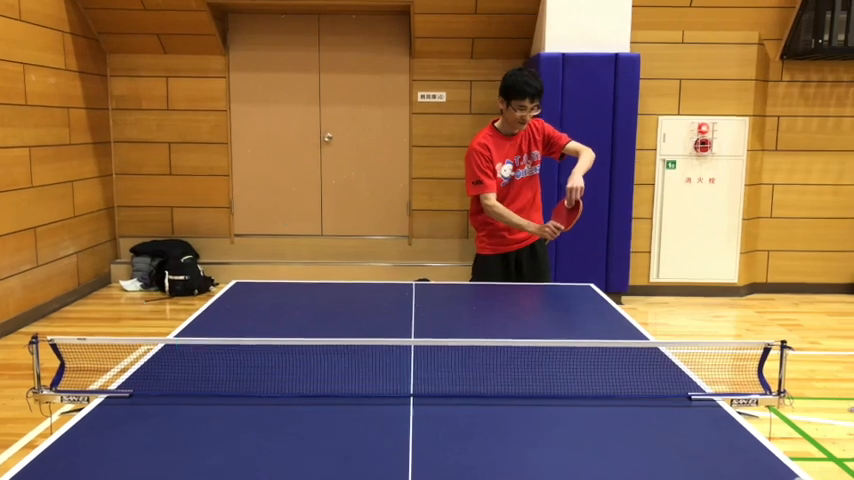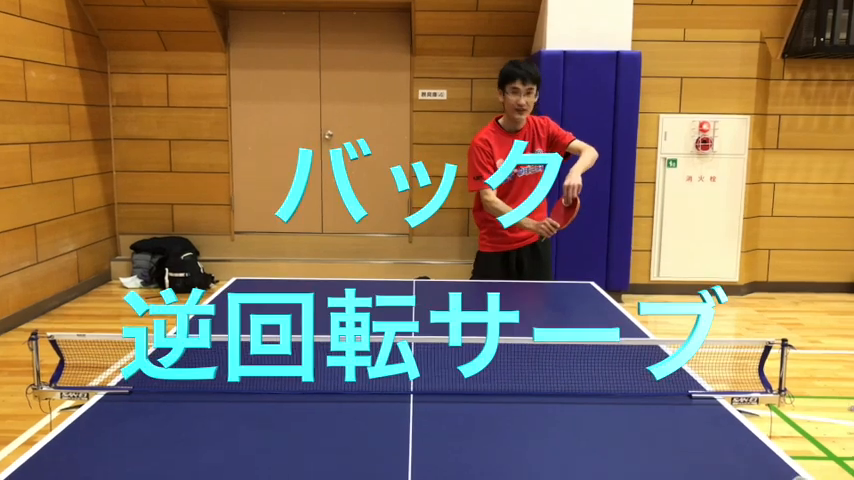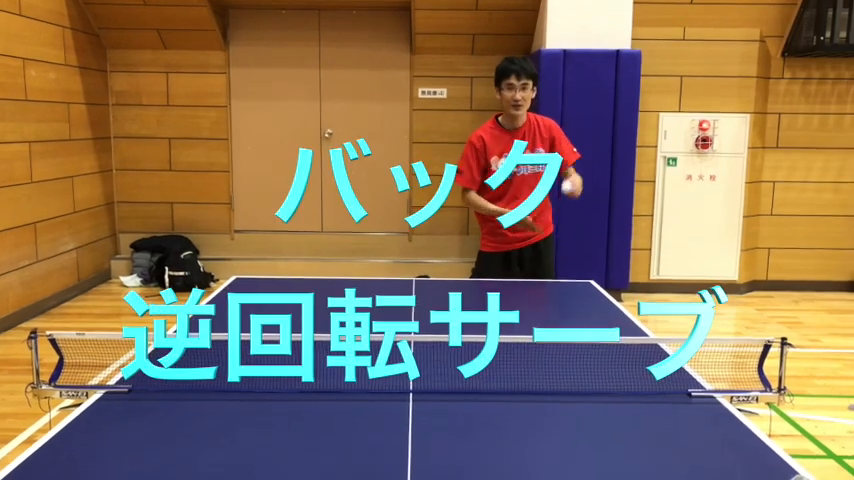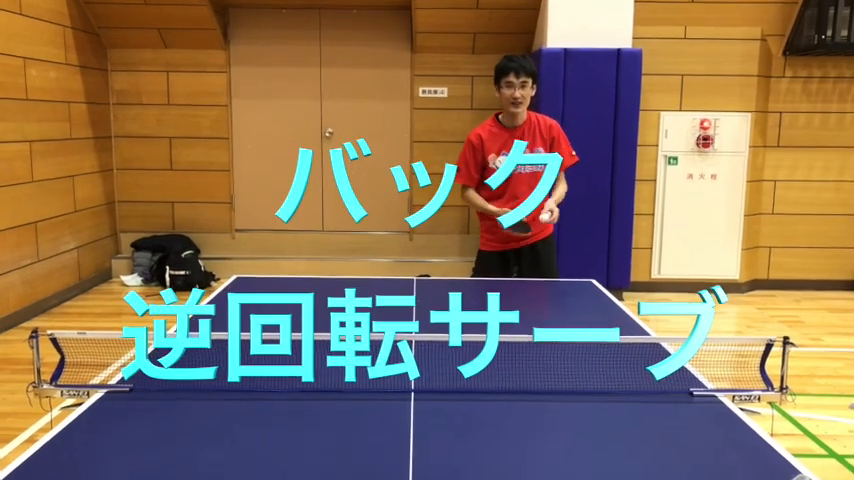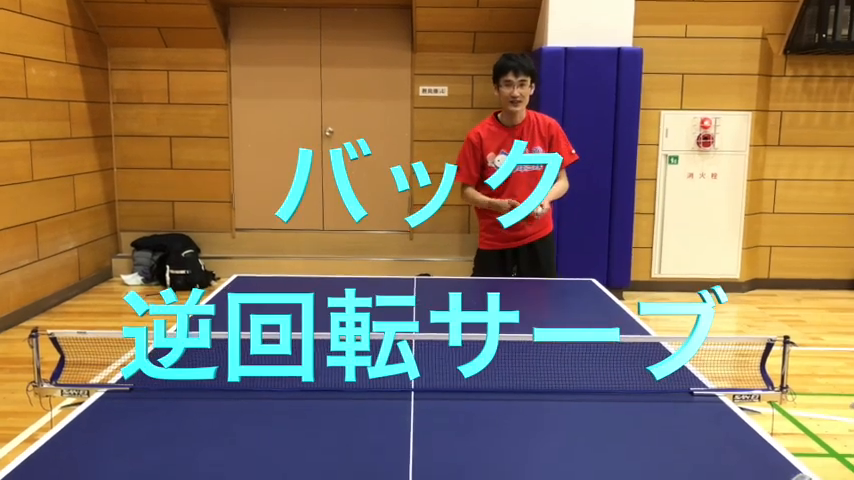
dt=0.3s
person 1, frame 1
left shoulder: (538, 131)
right shoulder: (481, 147)
left elbow: (586, 153)
right elbow: (489, 204)
left wrist: (577, 174)
right wrist: (534, 228)
left hip: (533, 243)
right hip: (494, 246)
person 1, frame 2
left shoulder: (544, 128)
right shoulder: (483, 142)
left elbow: (590, 152)
right elbow: (489, 200)
left wrist: (575, 172)
right wrist: (532, 225)
left hip: (537, 241)
right hip: (496, 244)
person 1, frame 3
left shoulder: (548, 129)
right shoulder: (481, 140)
left elbow: (569, 174)
right elbow: (468, 194)
left wrist: (574, 182)
right wrist: (504, 214)
left hip: (539, 238)
right hip: (496, 242)
person 1, frame 4
left shoulder: (549, 129)
right shoulder: (479, 137)
left elbow: (560, 181)
right elbow: (467, 190)
left wrist: (552, 202)
right wrist: (496, 213)
left hip: (539, 238)
right hip: (495, 240)
person 1, frame 5
left shoulder: (548, 128)
right shoulder: (479, 136)
left elbow: (562, 180)
right elbow: (467, 189)
left wrist: (547, 198)
right wrist: (498, 205)
left hip: (538, 236)
right hip: (494, 239)
